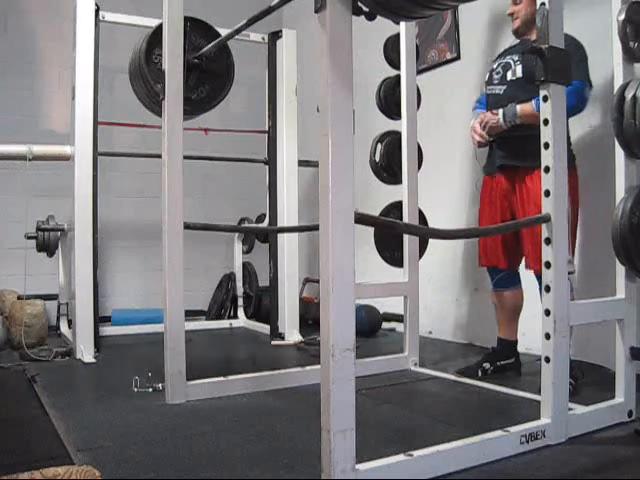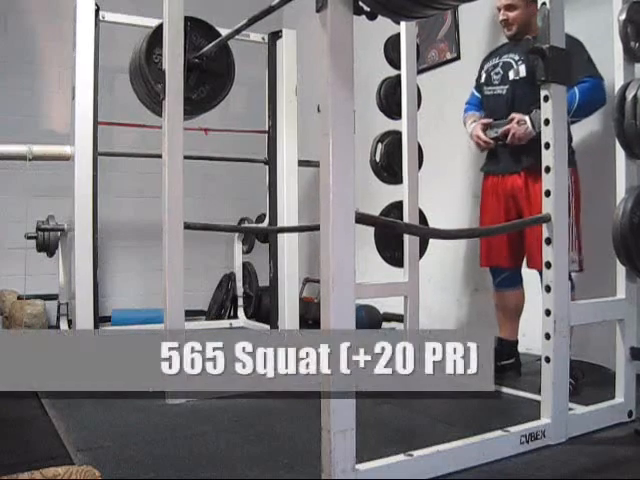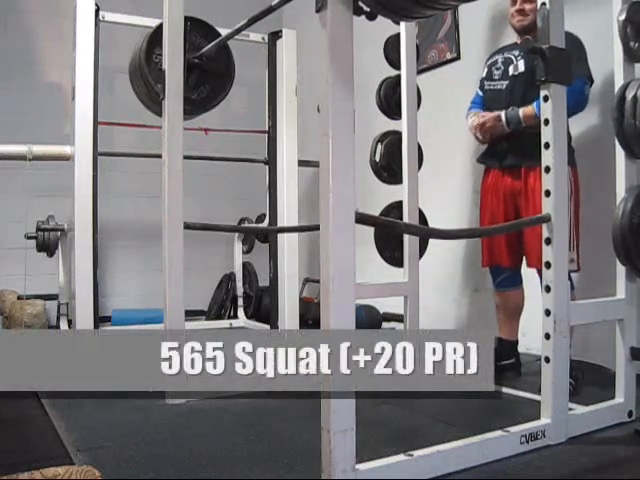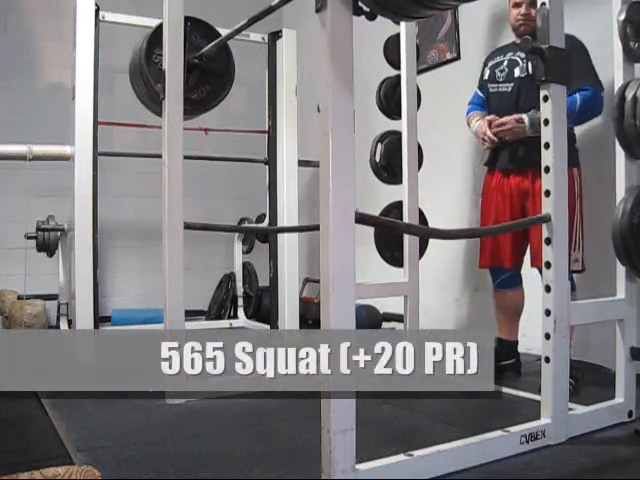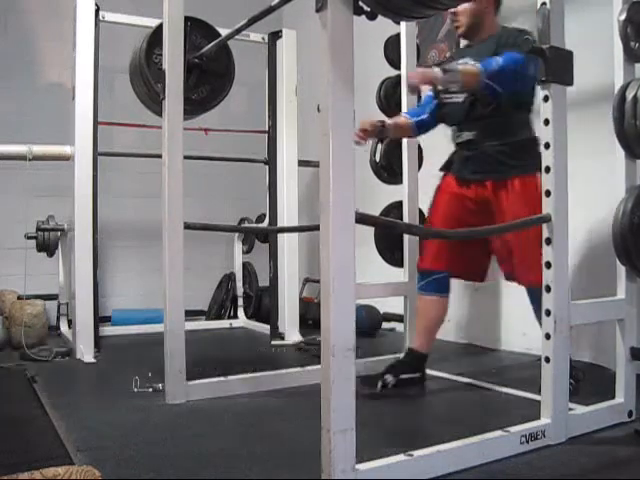
dt=1s
person 1, frame 1
left shoulder: (563, 46)
right shoulder: (505, 56)
left elbow: (573, 97)
right elbow: (485, 102)
left wrist: (507, 116)
right wrist: (477, 122)
left hip: (542, 170)
right hip: (498, 170)
left knee: (548, 268)
right knee: (498, 264)
right ankle: (505, 352)
person 1, frame 2
left shoulder: (559, 45)
right shoulder: (493, 57)
left elbow: (592, 92)
right elbow: (474, 102)
left wrist: (535, 121)
right wrist: (473, 125)
left hip: (544, 171)
right hip: (497, 172)
right knee: (501, 265)
right ankle: (506, 352)
person 1, frame 3
left shoulder: (562, 43)
right shoulder: (497, 56)
left elbow: (574, 93)
right elbow: (479, 100)
left wrist: (509, 119)
right wrist: (475, 119)
left hip: (544, 167)
right hip: (498, 168)
right knee: (501, 264)
right ankle: (506, 352)
person 1, frame 4
left shoulder: (566, 46)
right shoulder: (495, 57)
left elbow: (590, 100)
right elbow: (476, 104)
left wrist: (530, 122)
right wrist: (479, 124)
right hip: (501, 170)
right knee: (501, 265)
right ankle: (506, 353)
person 1, frame 5
left shoulder: (515, 42)
right shoulder: (454, 60)
left elbow: (511, 71)
right elbow: (426, 114)
left wrist: (440, 76)
right wrist: (384, 127)
left hip: (515, 175)
right hip: (461, 175)
left knee: (535, 274)
right knee: (433, 265)
left ankle: (564, 362)
right ankle: (413, 364)
